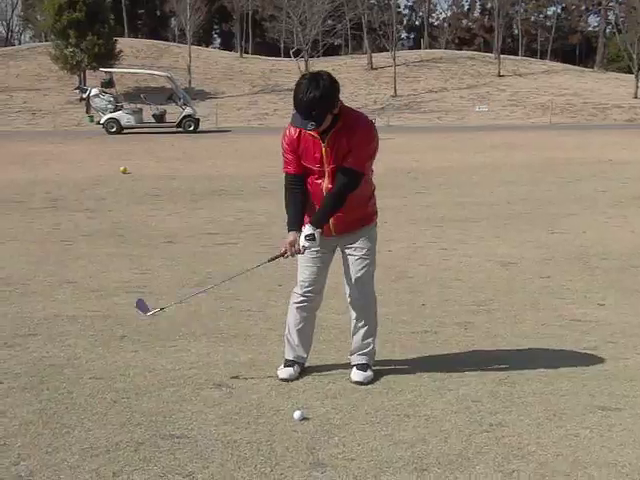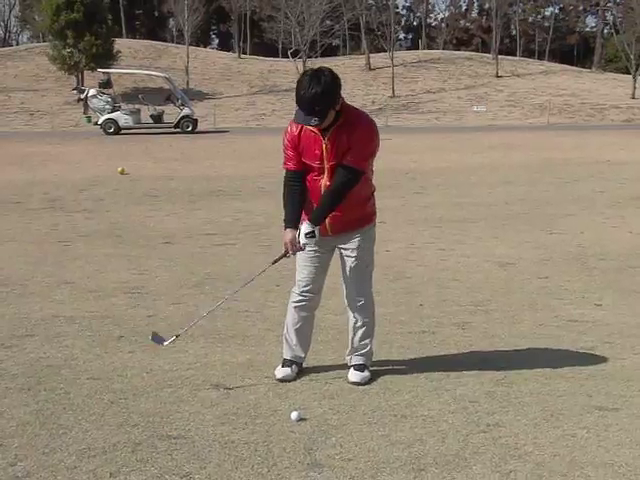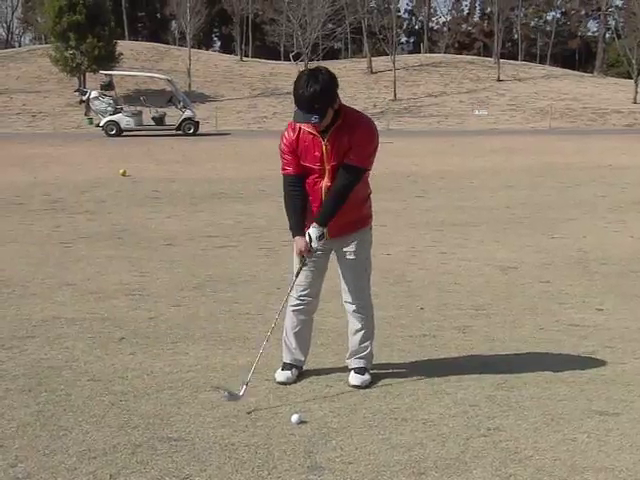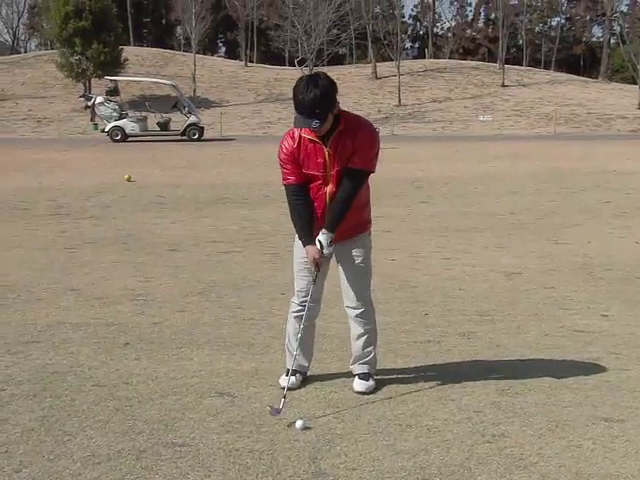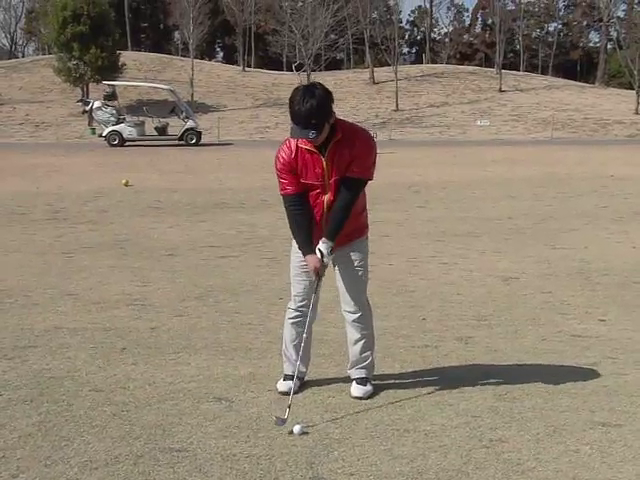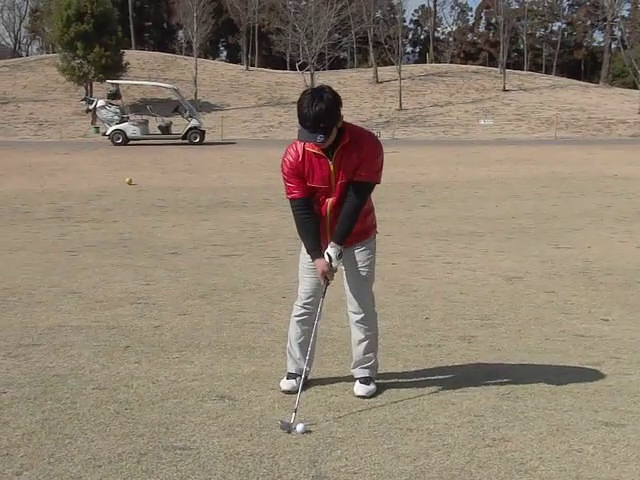
dt=0.2s
person 1, frame 1
left shoulder: (362, 129)
right shoulder: (293, 133)
left elbow: (347, 185)
right elbow: (294, 184)
left wrist: (316, 226)
right wrist: (294, 229)
left hip: (358, 225)
right hip: (312, 225)
left knee: (361, 293)
right knee: (304, 292)
left ankle: (362, 358)
right ankle: (294, 356)
person 1, frame 2
left shoulder: (363, 128)
right shoulder: (296, 130)
left elbow: (344, 183)
right elbow: (294, 180)
left wrist: (312, 223)
right wrist: (290, 226)
left hip: (355, 226)
right hip: (311, 225)
left knee: (359, 295)
right knee: (303, 293)
left ankle: (359, 359)
right ankle: (292, 357)
person 1, frame 3
left shoulder: (362, 128)
right shoulder: (292, 133)
left elbow: (347, 183)
right elbow: (293, 186)
left wrist: (320, 225)
right wrist: (298, 232)
left hip: (352, 228)
right hip: (309, 229)
left knee: (357, 298)
right knee: (301, 297)
left ankle: (360, 362)
right ankle: (292, 360)
person 1, frame 4
left shoulder: (363, 132)
right shoulder: (291, 142)
left elbow: (350, 187)
right elbow: (296, 196)
left wrist: (328, 232)
right wrist: (308, 241)
left hip: (352, 233)
right hip: (310, 235)
left knee: (359, 302)
right knee: (303, 302)
left ankle: (363, 368)
right ankle: (297, 365)
person 1, frame 5
left shoulder: (360, 140)
right shoulder: (287, 152)
left elbow: (348, 195)
right elbow: (295, 205)
left wrist: (327, 242)
right wrist: (309, 251)
left hip: (349, 238)
right hip: (307, 241)
left knee: (356, 306)
right knee: (298, 306)
left ankle: (361, 372)
right ankle: (293, 371)
person 1, frame 6
left shoulder: (367, 144)
right shoulder: (294, 156)
left elbow: (356, 199)
right elbow: (301, 209)
left wrist: (337, 246)
right wrist: (317, 254)
left hip: (357, 239)
right hip: (316, 240)
left knee: (361, 306)
right knee: (305, 305)
left ankle: (364, 372)
right ankle: (296, 369)
